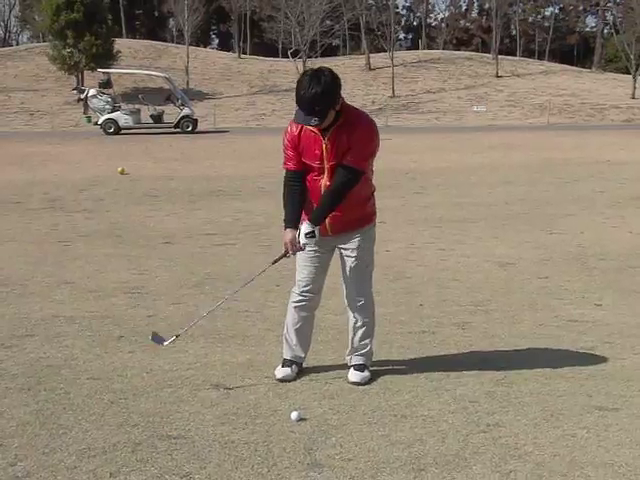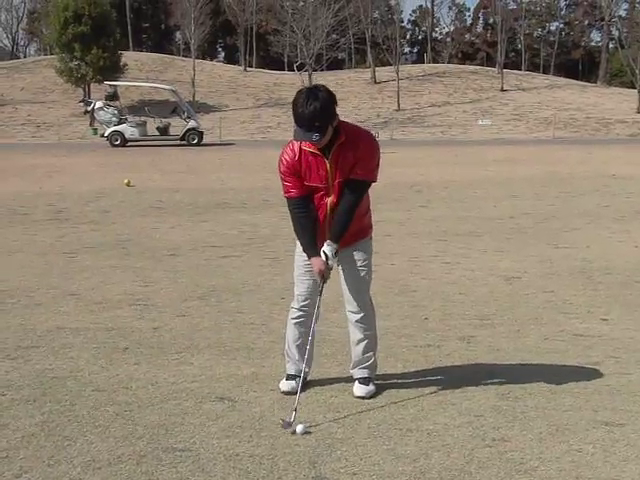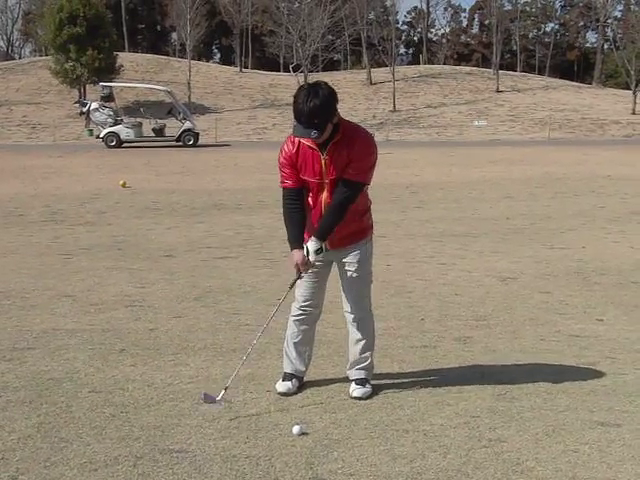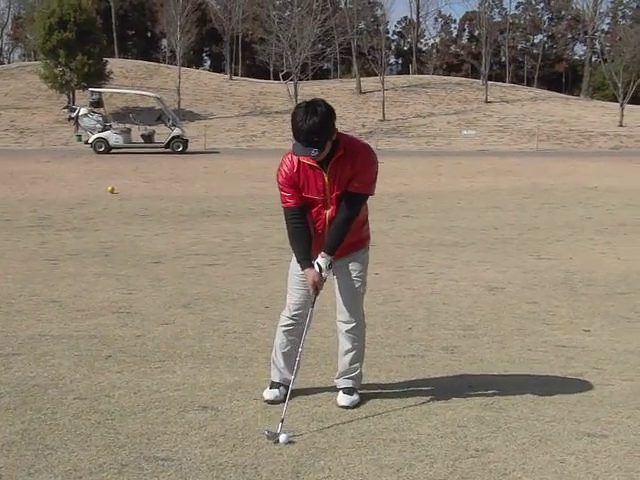
dt=0.7s
person 1, frame 1
left shoulder: (363, 128)
right shoulder: (296, 130)
left elbow: (344, 183)
right elbow: (294, 180)
left wrist: (312, 223)
right wrist: (290, 226)
left hip: (355, 226)
right hip: (311, 225)
left knee: (359, 295)
right knee: (303, 293)
left ankle: (359, 359)
right ankle: (292, 357)
person 1, frame 2
left shoulder: (363, 143)
right shoulder: (291, 155)
left elbow: (353, 198)
right elbow: (298, 208)
left wrist: (333, 244)
right wrist: (313, 253)
left hip: (353, 239)
right hip: (311, 241)
left knee: (359, 306)
right knee: (301, 306)
left ankle: (363, 372)
right ankle: (295, 370)
person 1, frame 3
left shoulder: (361, 142)
right shoulder: (291, 148)
left elbow: (345, 197)
right elbow: (292, 200)
left wrist: (318, 240)
right wrist: (296, 246)
left hip: (353, 239)
right hip: (310, 240)
left knee: (358, 308)
right knee: (303, 307)
left ankle: (360, 373)
right ankle: (293, 371)
person 1, frame 4
left shoulder: (362, 155)
right shoulder: (290, 165)
left elbow: (350, 212)
right elbow: (295, 219)
left wrist: (327, 256)
right wrist: (307, 264)
left hip: (350, 249)
right hip: (308, 250)
left knee: (350, 318)
right knee: (292, 315)
left ankle: (348, 382)
right ankle: (280, 379)
